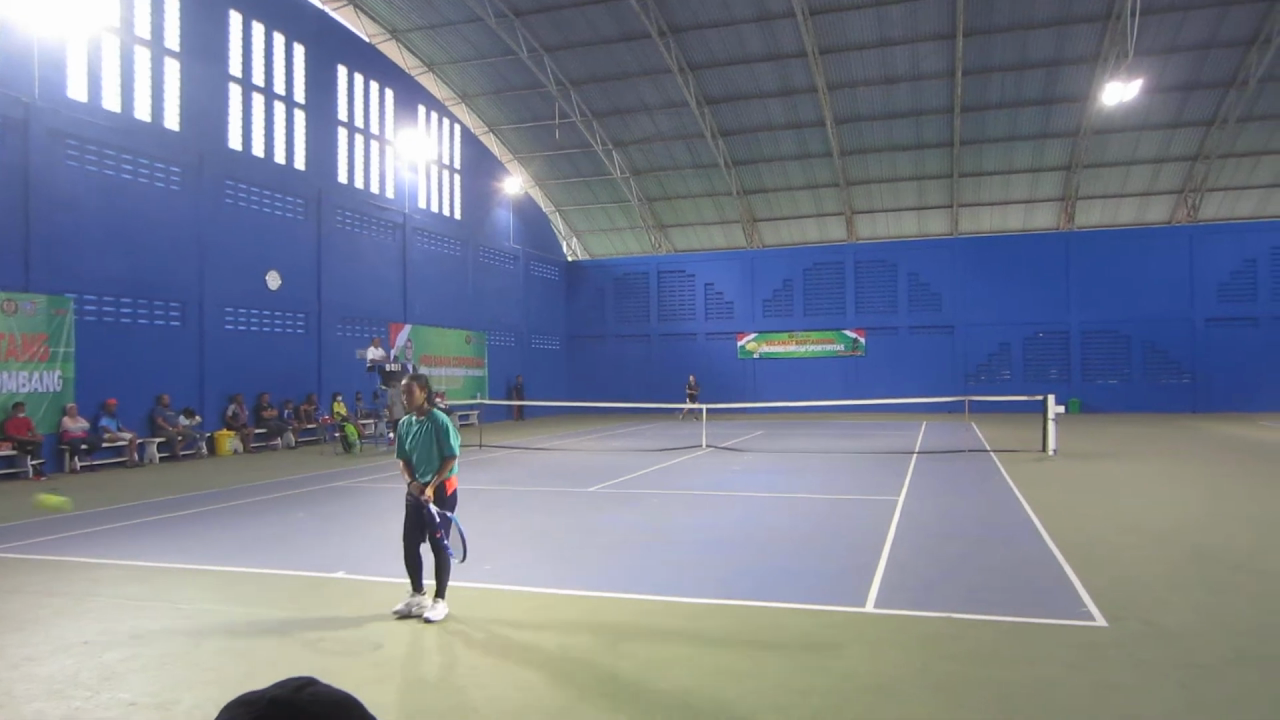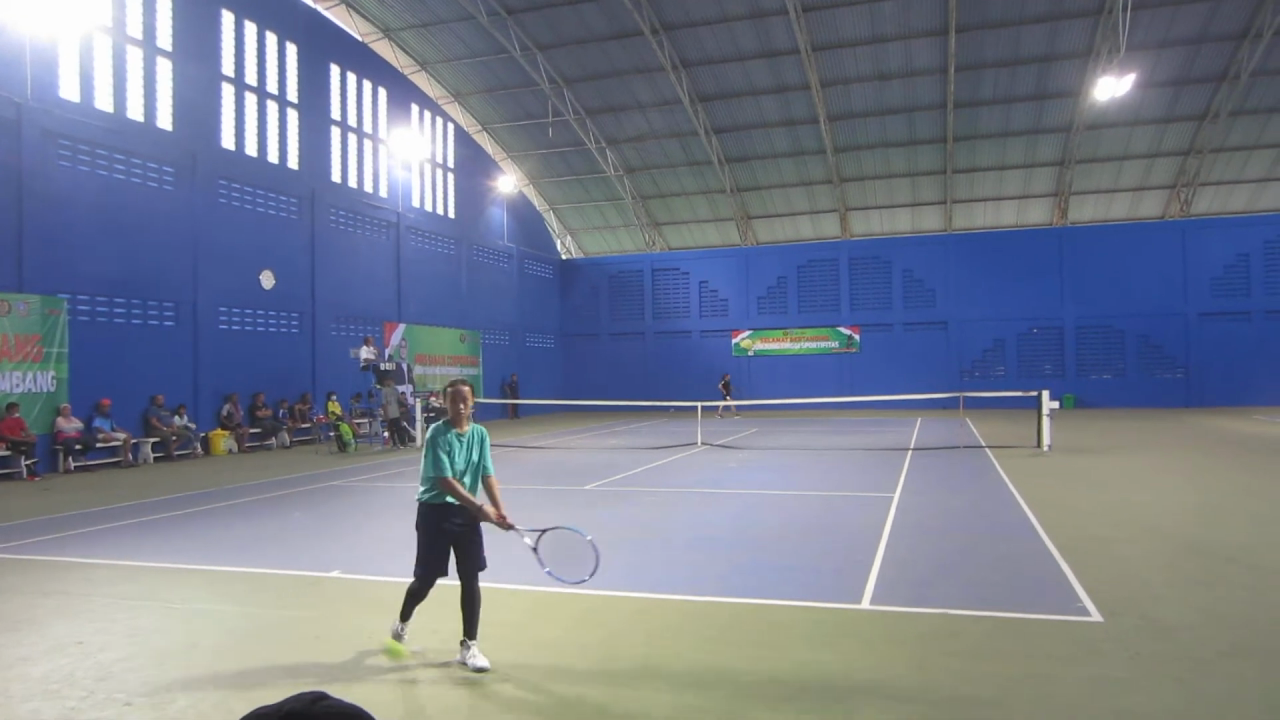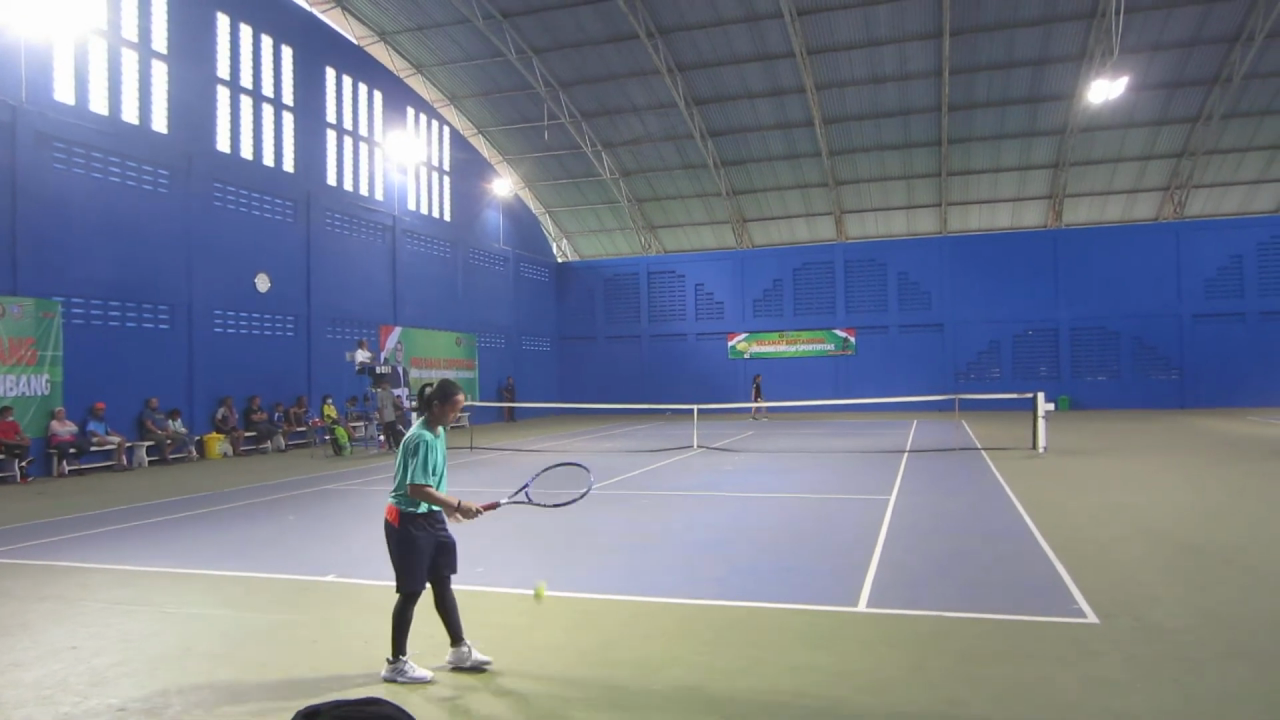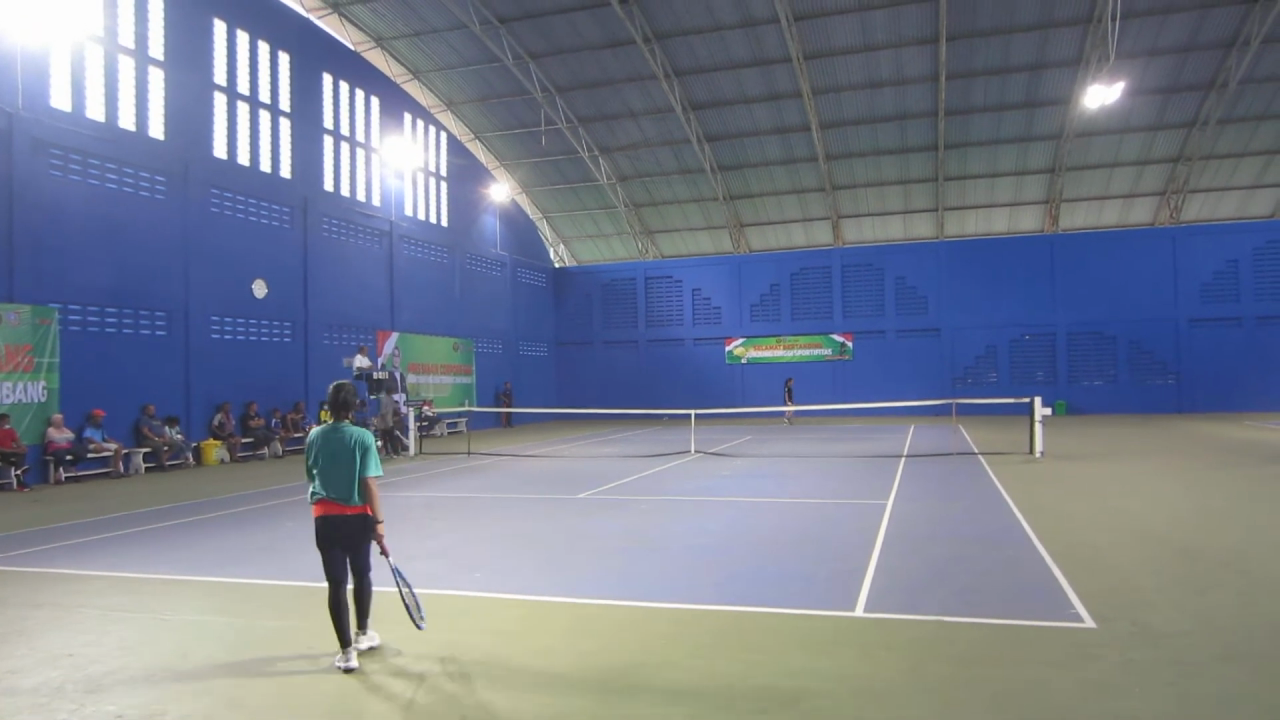
dt=1s
person 1, frame 1
left shoulder: (439, 420)
right shoulder: (405, 424)
left elbow: (451, 458)
right elbow: (404, 460)
left wrist: (432, 487)
right wrist: (412, 482)
left hip: (441, 490)
right hip: (416, 491)
left knee: (439, 545)
right knee: (409, 544)
left ankle: (439, 601)
right ankle: (417, 596)
person 1, frame 2
left shoulder: (480, 434)
right shoulder: (437, 434)
left elbow: (487, 476)
right elbow: (445, 480)
left wrist: (499, 510)
right wrist: (480, 507)
left hip: (468, 513)
right hip: (434, 511)
left knee: (470, 579)
right knee: (426, 579)
left ankle: (469, 645)
right ankle: (403, 620)
person 1, frame 3
left shoulder: (437, 432)
right shoulder: (421, 439)
right elbow: (417, 489)
left wrist: (451, 507)
right wrist: (457, 505)
left hip: (430, 518)
right hip: (408, 522)
left knee: (442, 583)
right knee: (411, 592)
left ankle: (459, 648)
right ankle: (396, 663)
person 1, frame 4
left shoulder: (315, 436)
right shoulder: (363, 437)
left elbow: (311, 476)
right elbow: (369, 483)
right wrist: (378, 521)
left hip: (325, 516)
right hip: (357, 516)
left knee: (336, 583)
right knee: (361, 575)
left ankle: (346, 652)
right ankle: (362, 634)
